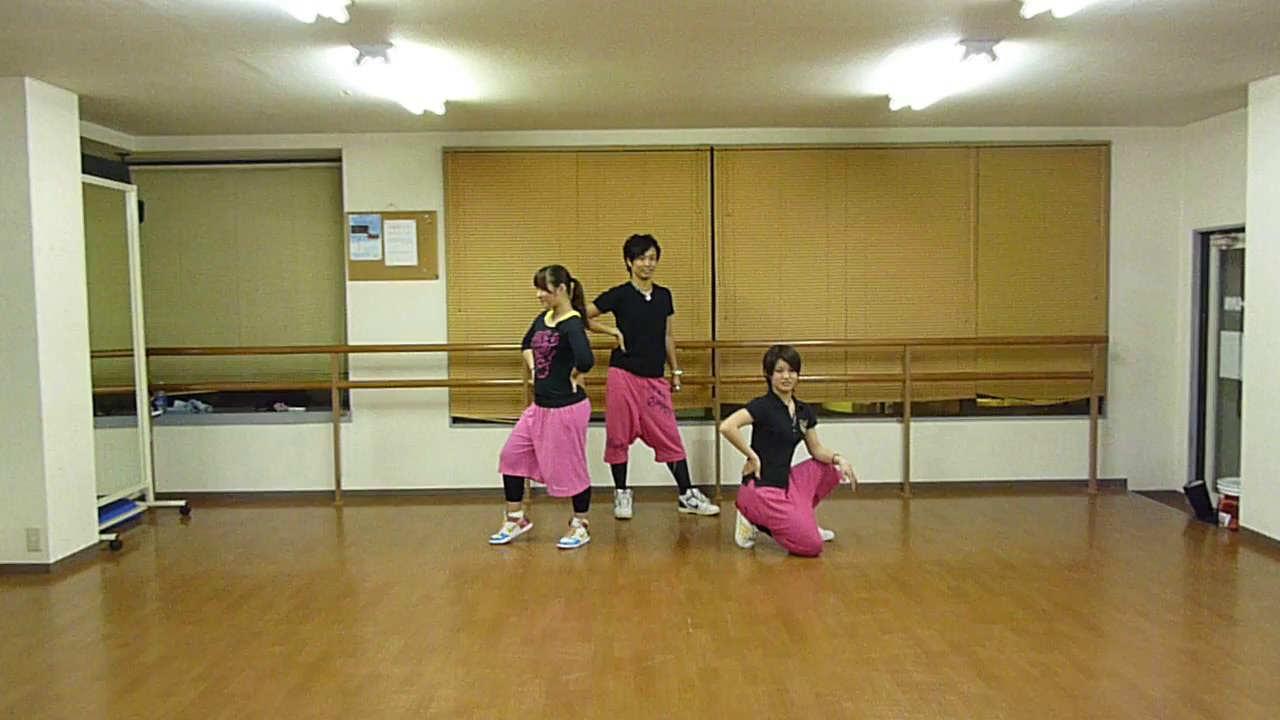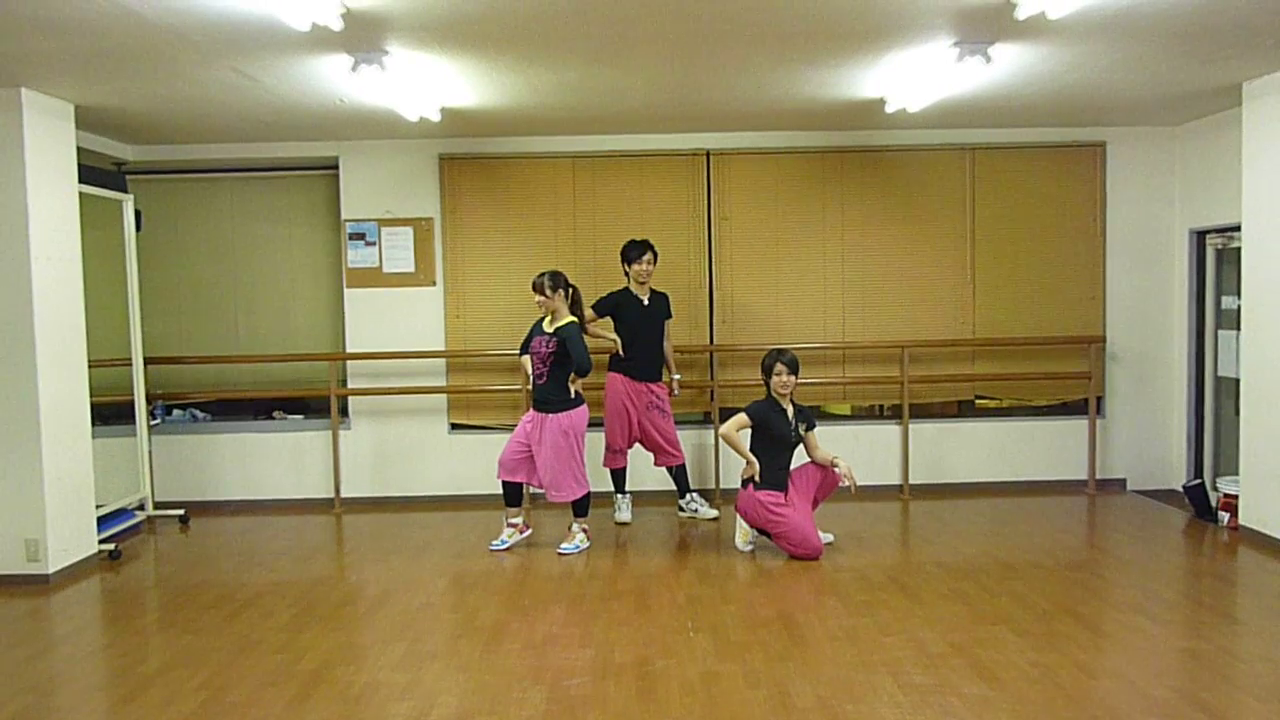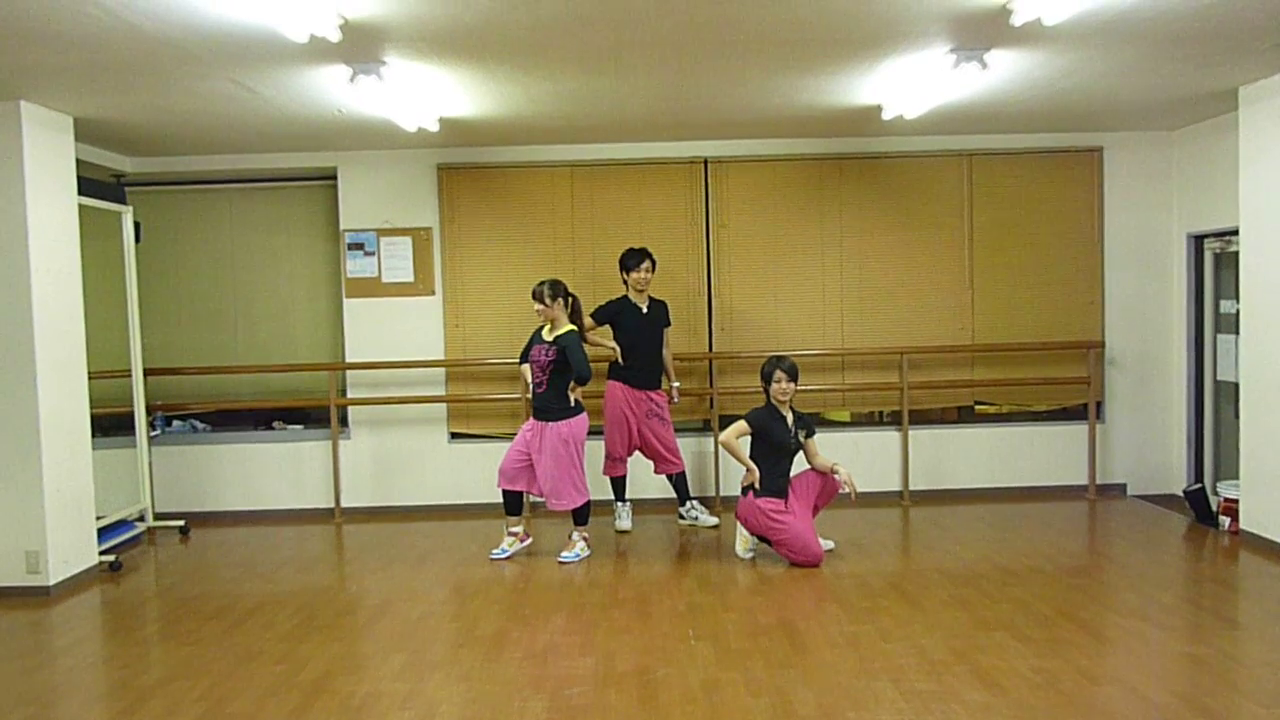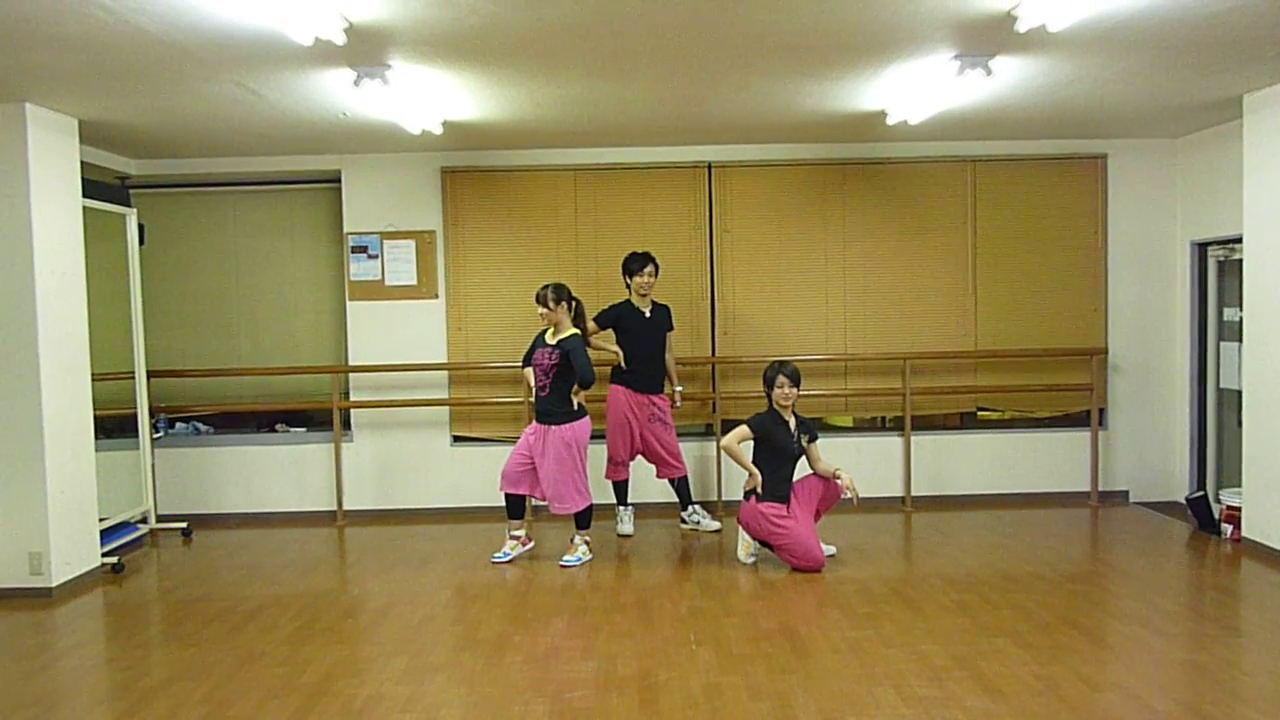
dt=0.3s
person 1, frame 1
left shoulder: (664, 296)
right shoulder: (619, 295)
right elbow: (583, 318)
left wrist: (676, 371)
right wrist: (613, 331)
left hip: (655, 378)
right hip: (624, 375)
left knee: (670, 437)
right knee: (620, 436)
left ankle: (687, 495)
right ankle: (622, 494)
person 1, frame 2
left shoulder: (662, 300)
right shoulder: (616, 300)
right elbow: (581, 323)
left wrist: (674, 376)
right wrist: (611, 336)
left hip: (653, 382)
right hip: (622, 380)
left knee: (668, 441)
right knee: (618, 441)
left ankle: (686, 499)
right ankle: (622, 499)
person 1, frame 3
left shoulder: (660, 308)
right shoulder: (615, 308)
right elbow: (580, 331)
left wrist: (674, 383)
right wrist: (610, 344)
left hip: (652, 390)
right hip: (621, 388)
left knee: (668, 449)
right knee: (618, 449)
left ankle: (687, 507)
right ankle: (622, 507)
person 1, frame 4
left shoulder: (663, 312)
right shoulder: (618, 312)
right elbow: (582, 335)
left wrist: (676, 387)
right wrist: (613, 348)
left hip: (655, 394)
right hip: (624, 392)
left knee: (670, 453)
right knee: (620, 453)
left ankle: (688, 511)
right ankle: (624, 511)
person 2, frame 1
left shoulder: (572, 324)
right shoulder: (542, 320)
left elbow: (586, 360)
right elbow: (527, 344)
left wrist: (574, 377)
left hip: (567, 408)
right hip: (540, 407)
left knee: (570, 466)
right knee: (511, 455)
left ankle: (580, 525)
right ankle: (515, 519)
person 2, frame 2
left shoulder: (570, 330)
right shoulder: (540, 325)
left elbow: (584, 365)
right elbow: (525, 350)
left wrist: (572, 382)
left hip: (565, 414)
right hip: (538, 412)
left knee: (568, 472)
right knee: (509, 461)
left ankle: (580, 530)
right ankle: (515, 525)
person 2, frame 3
left shoulder: (569, 338)
right shoulder: (539, 334)
left elbow: (583, 373)
right elbow: (524, 359)
left wrist: (571, 390)
left hip: (564, 422)
right hip: (538, 421)
left knee: (569, 480)
right knee: (509, 469)
left ankle: (580, 539)
right ankle: (515, 534)
person 2, frame 4
left shoulder: (573, 342)
right shoulder: (542, 337)
left elbow: (587, 376)
right elbow: (527, 362)
left wrist: (575, 394)
left hip: (567, 425)
right hip: (541, 424)
left knee: (571, 484)
right knee: (513, 473)
left ankle: (582, 543)
right ankle: (518, 537)
person 3, frame 1
left shoulder: (804, 411)
right shoulder: (763, 405)
left elbow: (816, 449)
right elbow: (727, 427)
left wrist: (838, 459)
right wrist: (752, 457)
left hip: (786, 482)
right hip: (761, 489)
right knee: (811, 546)
left ankle: (799, 520)
right ankle: (756, 519)
person 3, frame 2
left shoulder: (803, 414)
right shoulder: (761, 409)
left elbow: (815, 452)
right elbow: (726, 430)
left wrist: (837, 461)
right wrist: (752, 460)
left hip: (785, 485)
right hip: (761, 493)
right knee: (811, 549)
left ankle: (797, 522)
right ankle: (757, 524)
person 3, frame 3
left shoulder: (802, 421)
right shoulder: (761, 416)
left elbow: (814, 459)
right elbow: (725, 438)
left wrist: (837, 468)
right wrist: (751, 467)
left hip: (785, 493)
right hip: (760, 500)
right knee: (811, 555)
left ankle: (799, 531)
right ankle: (756, 530)
person 3, frame 4
left shoulder: (805, 426)
right shoulder: (764, 421)
left elbow: (817, 464)
right elbow: (727, 442)
left wrist: (840, 473)
right wrist: (754, 472)
left hip: (787, 497)
right hip: (763, 504)
right knee: (814, 561)
left ankle: (800, 535)
right ankle: (759, 535)
